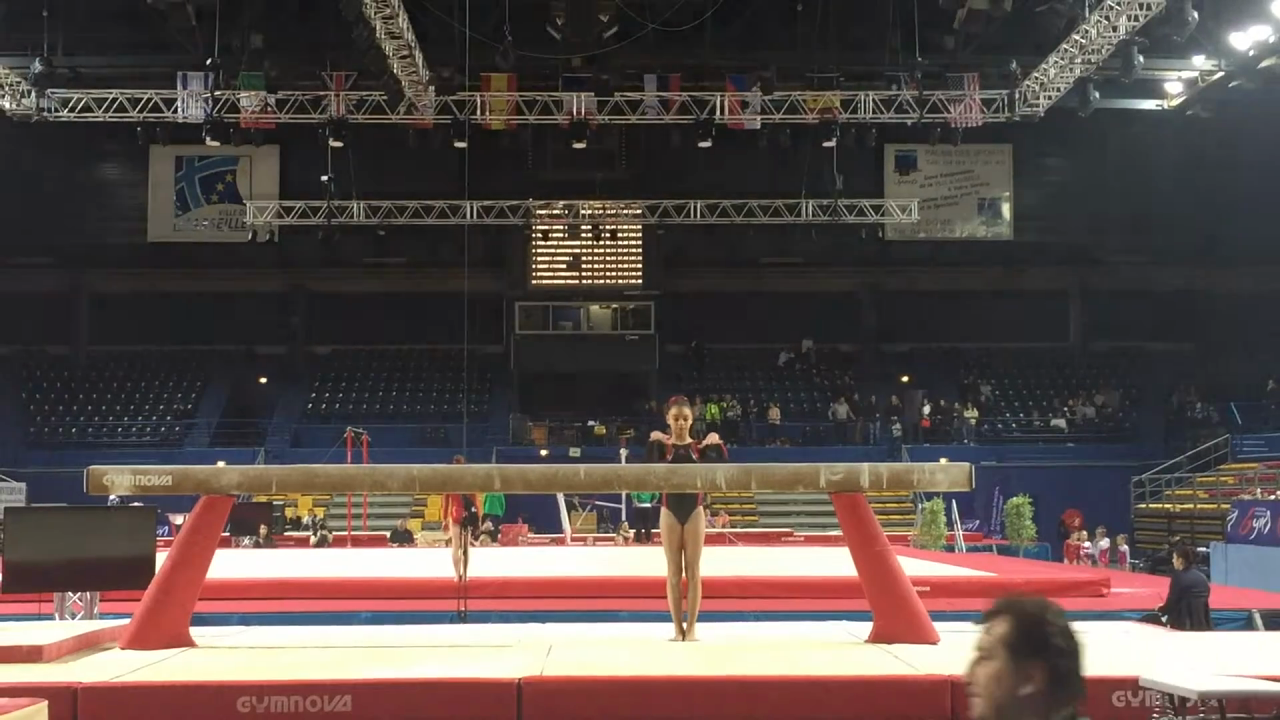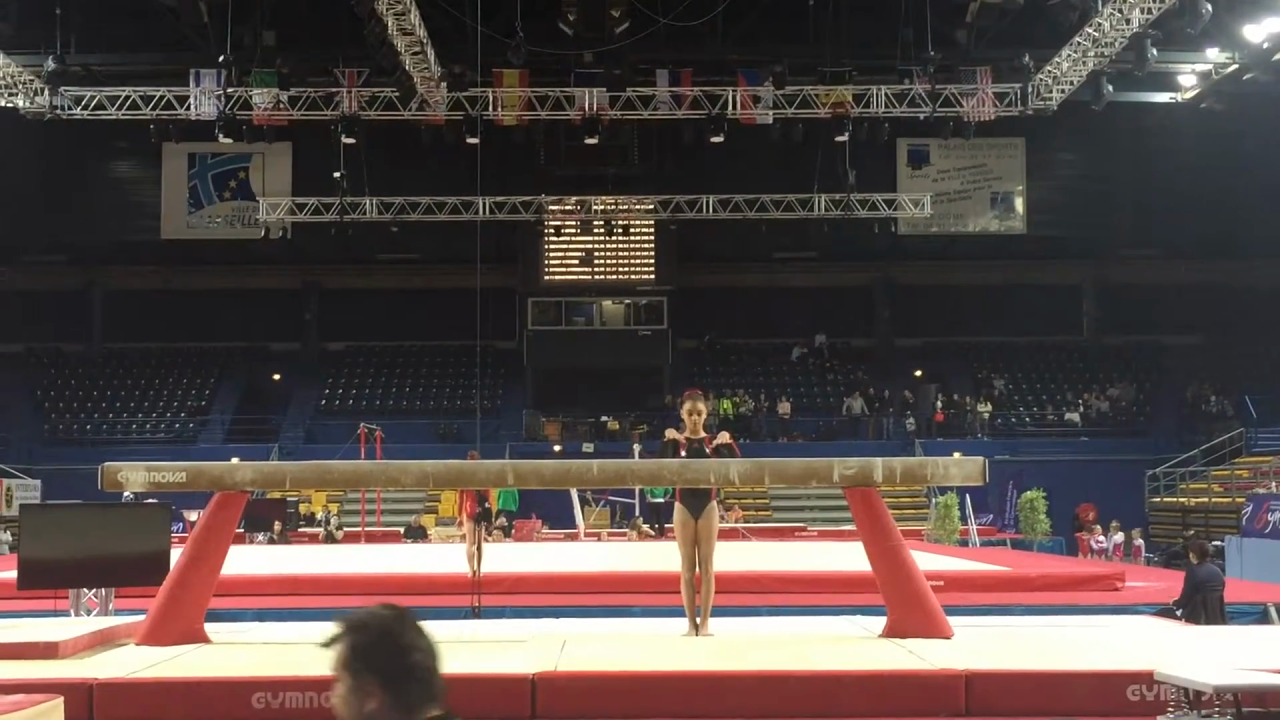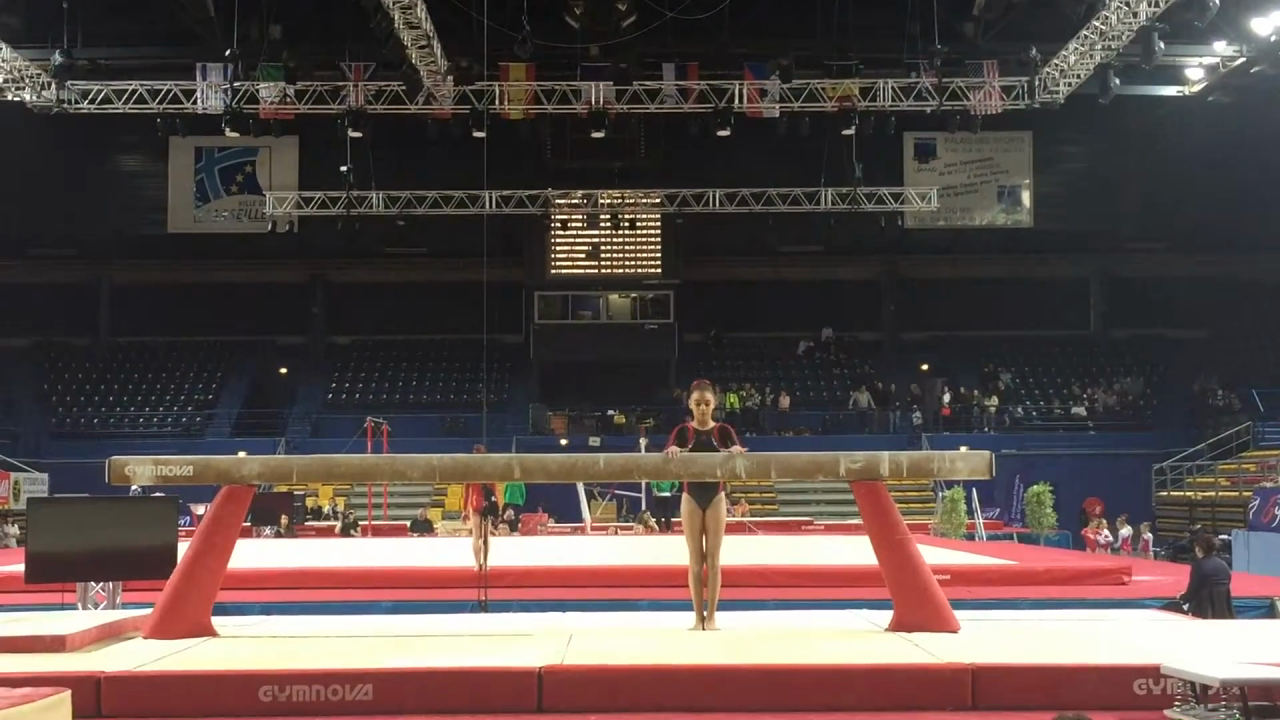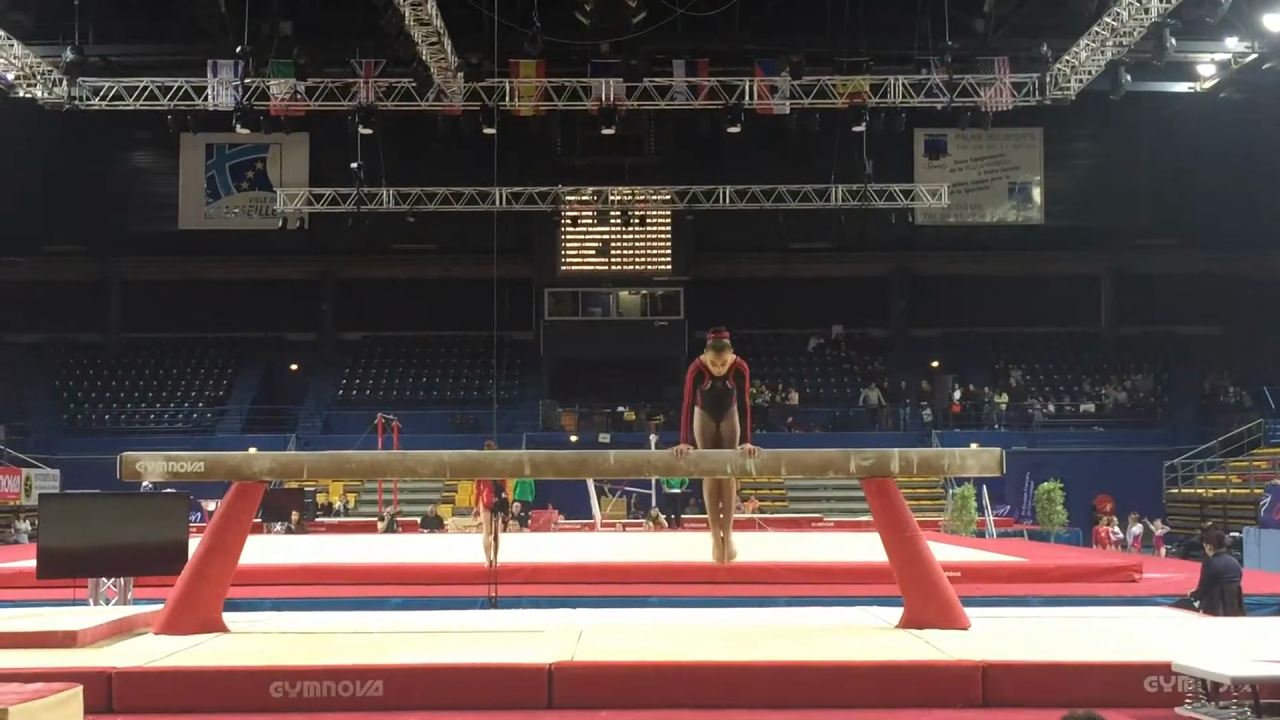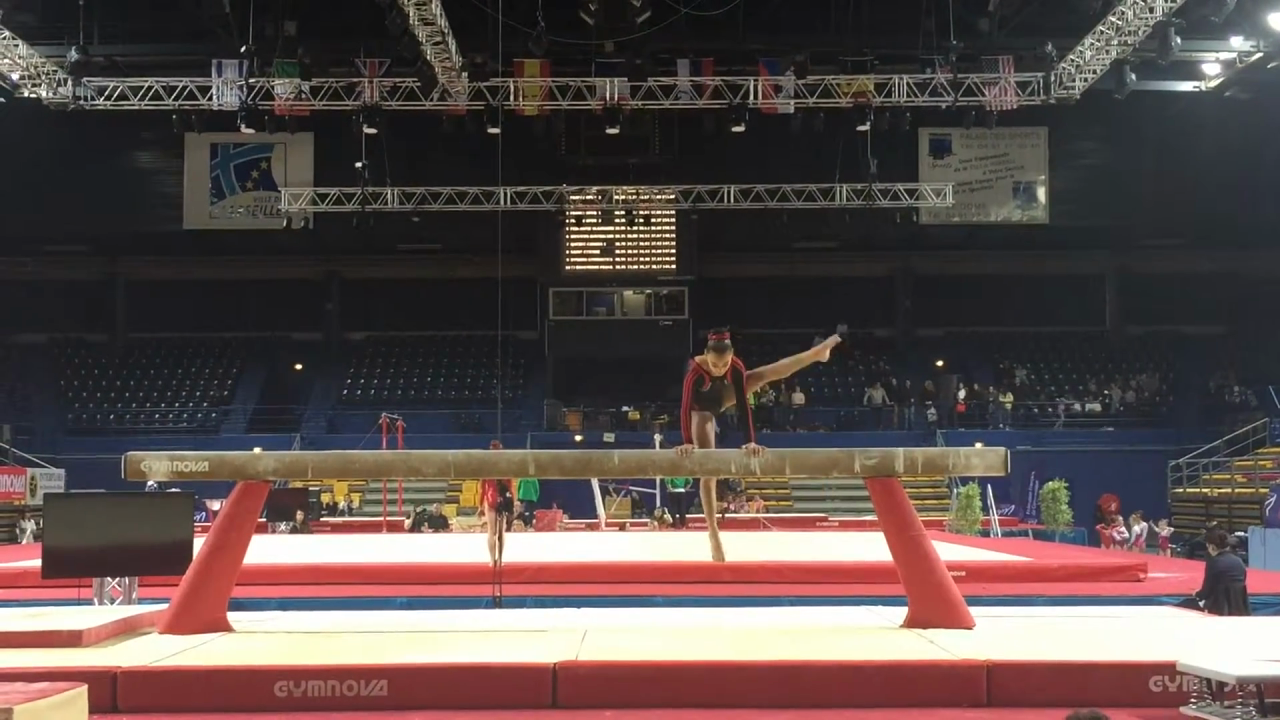
dt=1s
person 1, frame 1
left shoulder: (700, 446)
right shoulder: (662, 446)
left elbow: (722, 465)
right elbow: (649, 465)
left wrist: (717, 443)
right wrist: (653, 442)
left hip: (694, 511)
right hip: (670, 512)
left knee: (693, 571)
right knee: (674, 572)
left ankle: (691, 627)
right ankle: (678, 627)
person 1, frame 2
left shoulder: (714, 441)
right shoulder: (676, 441)
left wrist: (728, 442)
right wrist: (667, 440)
left hip: (708, 506)
right hip: (684, 506)
left knee: (706, 566)
right knee: (688, 567)
left ankle: (704, 622)
right ankle: (691, 623)
person 1, frame 3
left shoulder: (723, 430)
right shoulder: (683, 431)
left elbow: (735, 449)
right elbow: (671, 449)
left wrist: (737, 449)
right wrist: (671, 449)
left hip: (715, 498)
right hip: (691, 498)
left knee: (713, 559)
right knee: (696, 559)
left ankle: (711, 617)
right ankle: (698, 617)
person 1, frame 4
left shoulder: (740, 368)
right shoulder: (696, 369)
left elbow: (743, 404)
right elbow: (688, 405)
left wrist: (746, 441)
right wrist: (685, 441)
left hip: (729, 413)
right hip: (704, 414)
left ankle: (727, 534)
right ankle: (715, 536)
person 1, frame 5
left shoulder: (736, 366)
right shoulder: (694, 371)
left elbow: (743, 404)
right elbow: (686, 408)
left wrist: (750, 441)
right wrist: (687, 443)
left hip: (722, 395)
right hip: (702, 410)
left knee: (766, 374)
left ankle: (817, 353)
right ankle: (713, 533)
